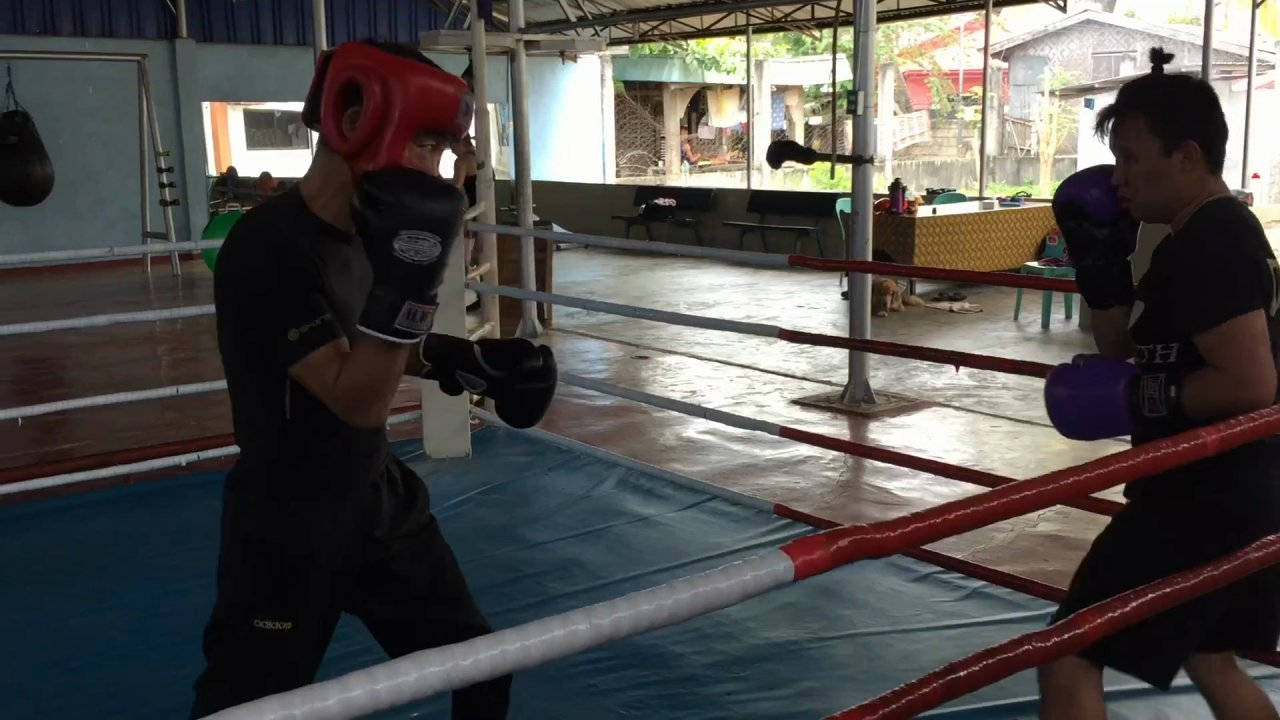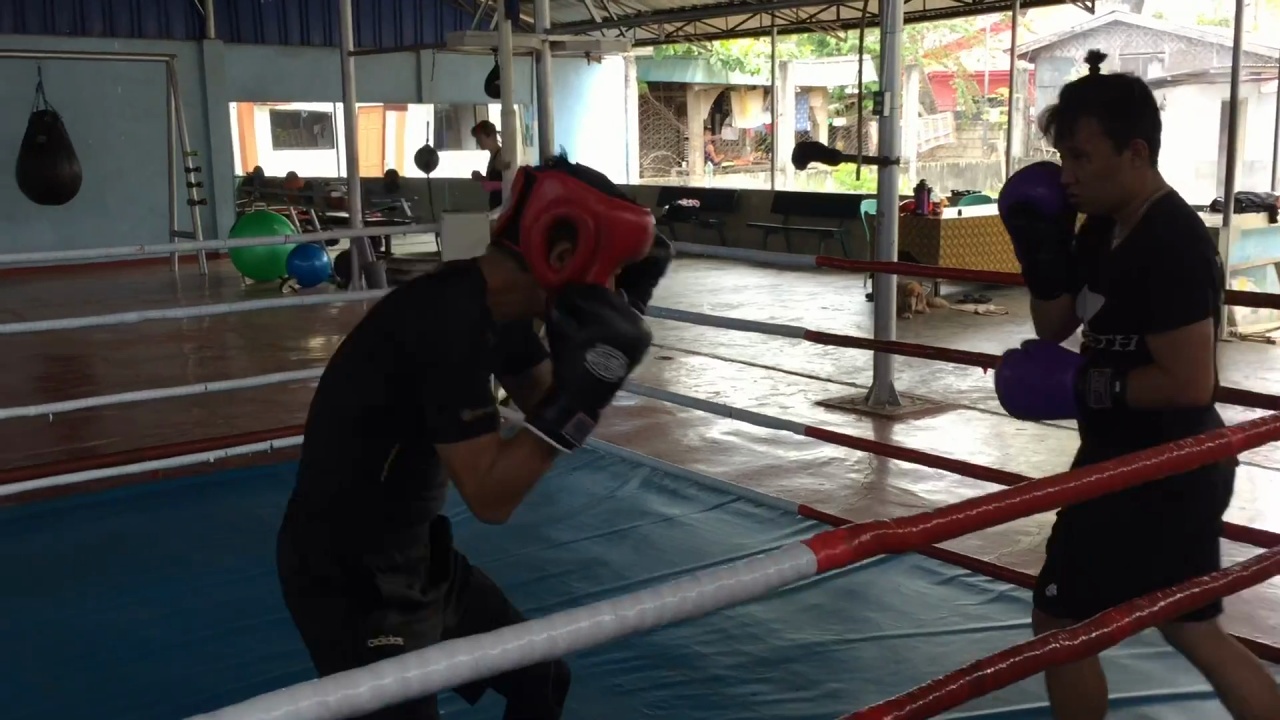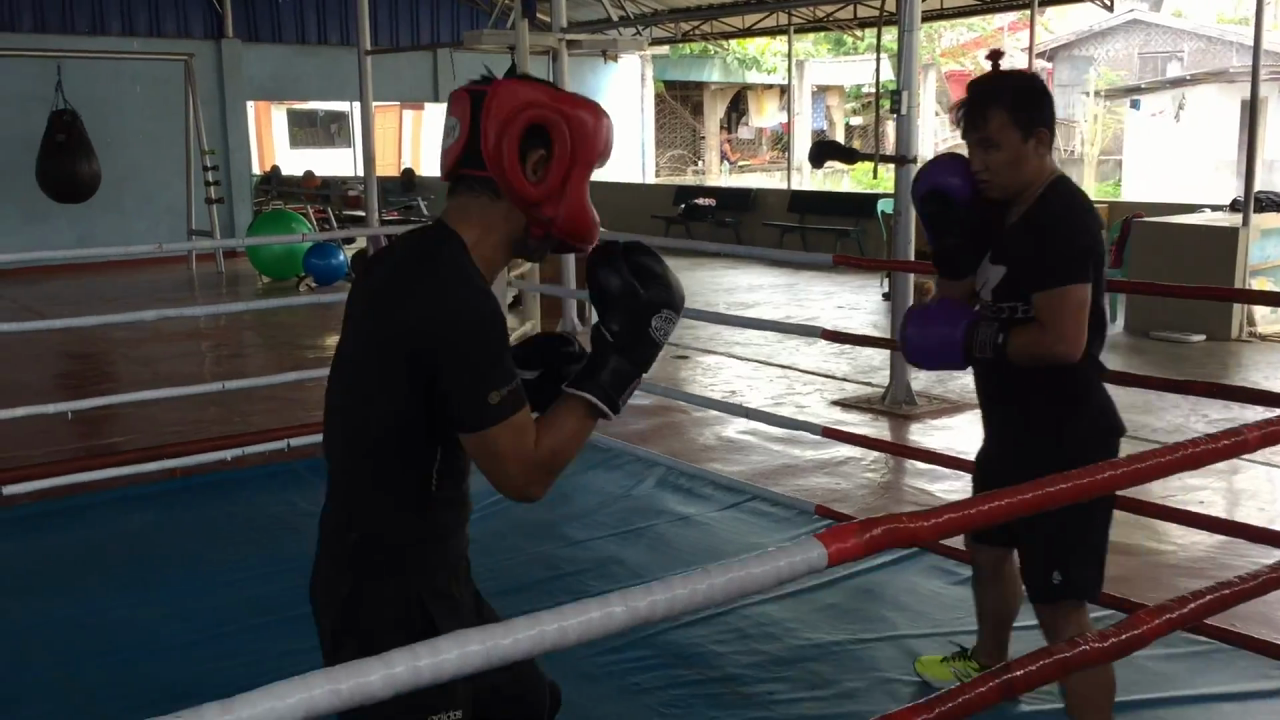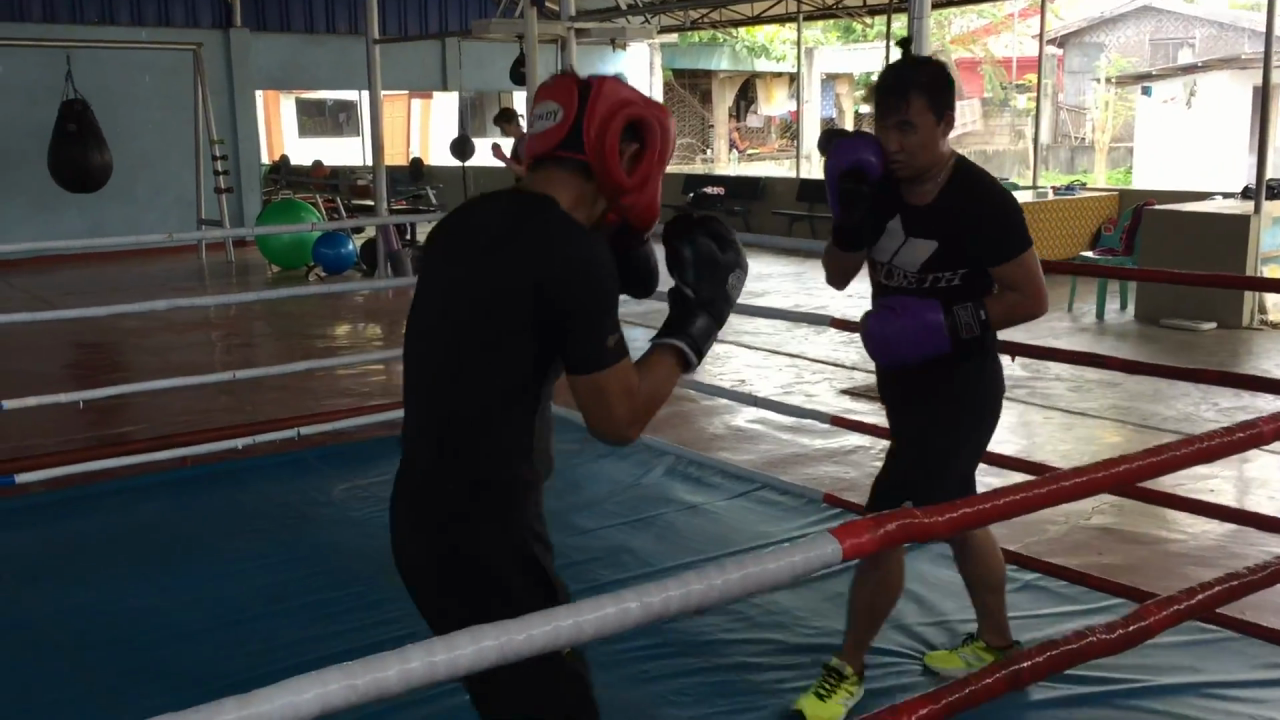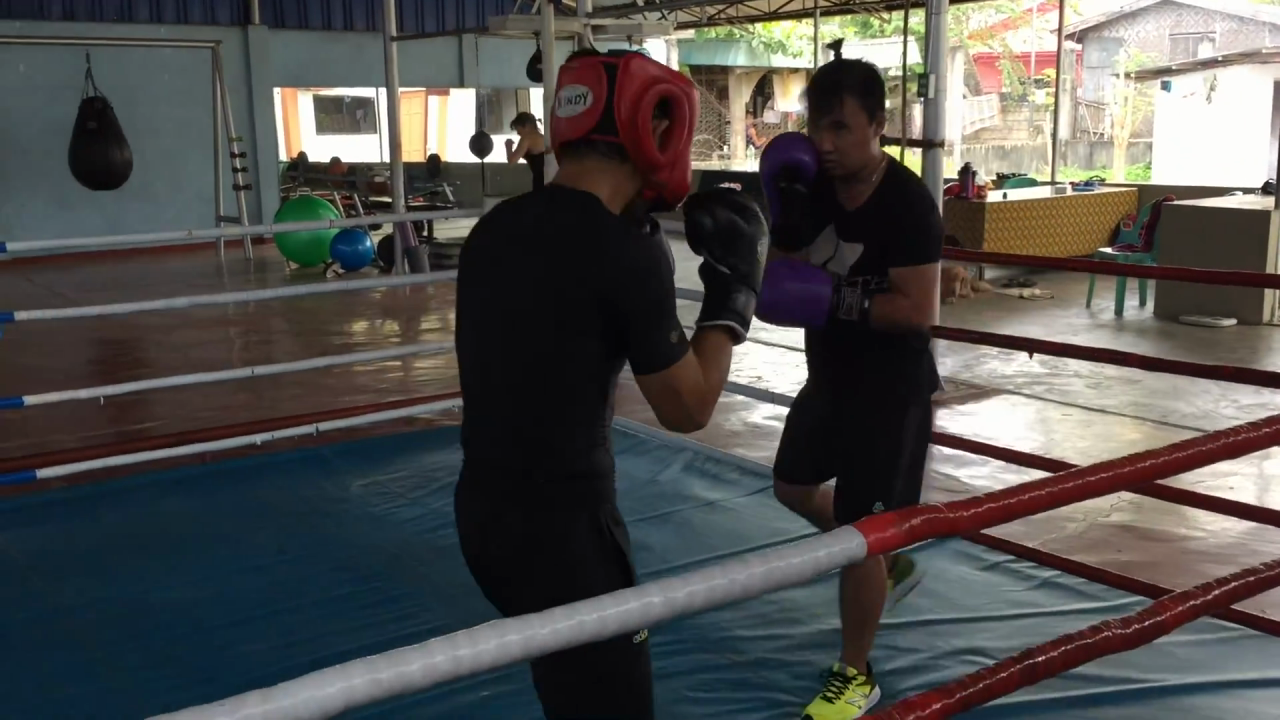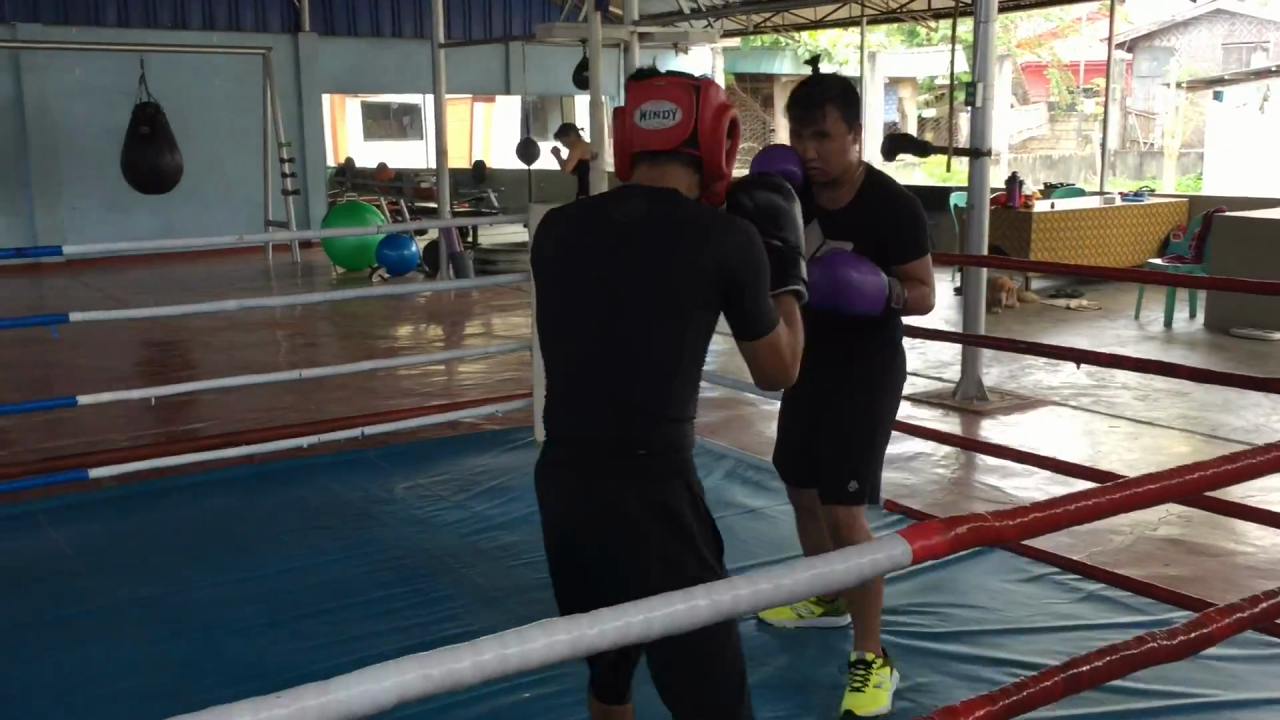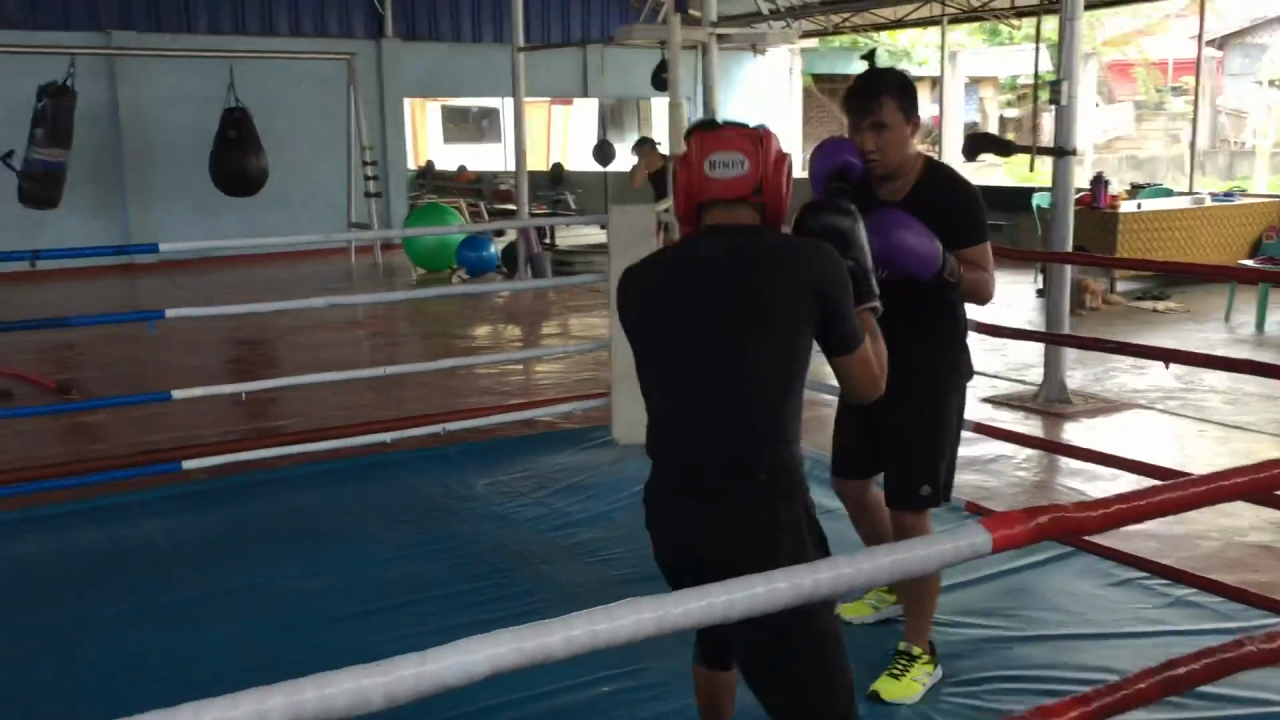
dt=0.4s
person 1, frame 1
left shoulder: (1208, 250)
right shoulder: (1220, 236)
right elbow: (1121, 347)
left wrist: (1144, 401)
right wrist: (1100, 265)
left hip: (1200, 511)
left knee: (1066, 662)
right knee: (1209, 659)
person 1, frame 2
left shoulder: (1171, 248)
right shoulder: (1104, 227)
left elbow: (1189, 384)
right elbow: (1055, 326)
left wrist: (1086, 388)
right wrist: (1041, 254)
left hip: (1153, 478)
right hip: (1179, 471)
left knee: (1057, 624)
right knee: (1193, 628)
person 1, frame 3
left shoulder: (1062, 221)
right shoulder: (998, 206)
left elbow: (1062, 342)
right elbow: (960, 302)
left wrist: (976, 341)
right wrist: (948, 239)
left hip: (1065, 437)
right hip: (1017, 428)
left knee: (1061, 608)
right knee: (984, 545)
right ankle: (989, 661)
person 1, frame 4
left shoulder: (983, 201)
right shoulder: (879, 186)
left elbow: (1030, 297)
right elbow: (838, 275)
left wrist: (953, 323)
right wrist: (849, 219)
left hip: (959, 389)
right hip: (908, 382)
right ankle: (998, 641)
person 1, frame 5
left shoulder: (908, 203)
right shoulder: (813, 186)
left elbow: (918, 311)
right elbow: (778, 274)
left wrist: (837, 302)
right wrist: (782, 217)
left hip: (892, 385)
right hip: (831, 373)
left knee: (858, 531)
right knee: (792, 484)
right ankle: (891, 566)
person 1, frame 6
left shoulder: (892, 204)
right shoulder: (795, 191)
left elbow: (924, 294)
left wrist: (881, 294)
left hip: (866, 373)
right hip: (808, 364)
left knee: (844, 509)
right knee: (803, 491)
left ankle: (873, 659)
right ankle: (827, 599)
person 1, frame 7
left shoulder: (951, 195)
right shoulder: (853, 187)
left elbow: (983, 286)
left wrist: (938, 264)
left hip: (930, 371)
left knee: (909, 512)
right knee: (849, 482)
left ankle: (920, 652)
right ankle: (894, 588)
person 2, frame 1
left shoulder: (366, 226)
right shoulder: (266, 247)
right elbow: (355, 400)
left wrist: (465, 362)
right wrist: (408, 283)
left hip: (380, 495)
right hip: (288, 521)
person 2, frame 2
left shoulder: (488, 305)
right shoulder: (449, 323)
left elbow: (551, 398)
right elbow: (491, 497)
left wrist: (621, 308)
right wrist: (587, 390)
left hip: (406, 546)
right hip: (345, 564)
person 2, frame 3
left shoulder: (415, 262)
right shoulder: (456, 300)
right elbow: (524, 473)
left wrist: (518, 376)
right wrist: (621, 358)
left hip: (420, 574)
right hip: (392, 597)
person 2, frame 4
left shoulder: (466, 225)
right shoulder: (572, 248)
right elbow: (618, 418)
right wrist: (697, 316)
left hip: (431, 512)
right hip: (484, 531)
person 2, frame 5
left shoulder: (494, 228)
right shoulder: (625, 251)
right elbow: (686, 408)
right wrist: (733, 289)
left hip: (484, 508)
right hip: (561, 521)
person 2, frame 6
left shoulder: (557, 228)
right shoulder: (725, 237)
right elbow: (778, 371)
right wrist: (786, 259)
left hip: (564, 483)
right hip: (652, 494)
left knee: (611, 653)
person 2, frame 7
left shoulder: (639, 282)
right shoulder: (812, 264)
right elbow: (868, 384)
right wrist: (858, 274)
left hip: (673, 511)
right hip: (765, 514)
left knee: (723, 625)
